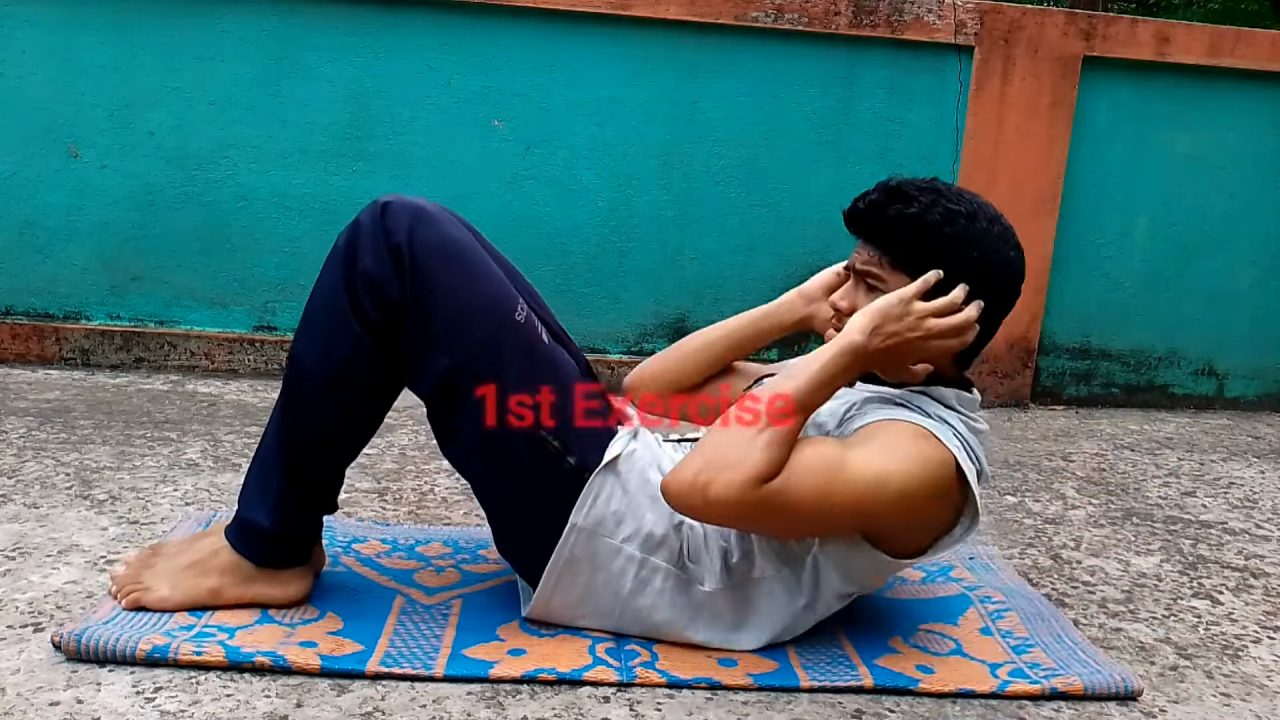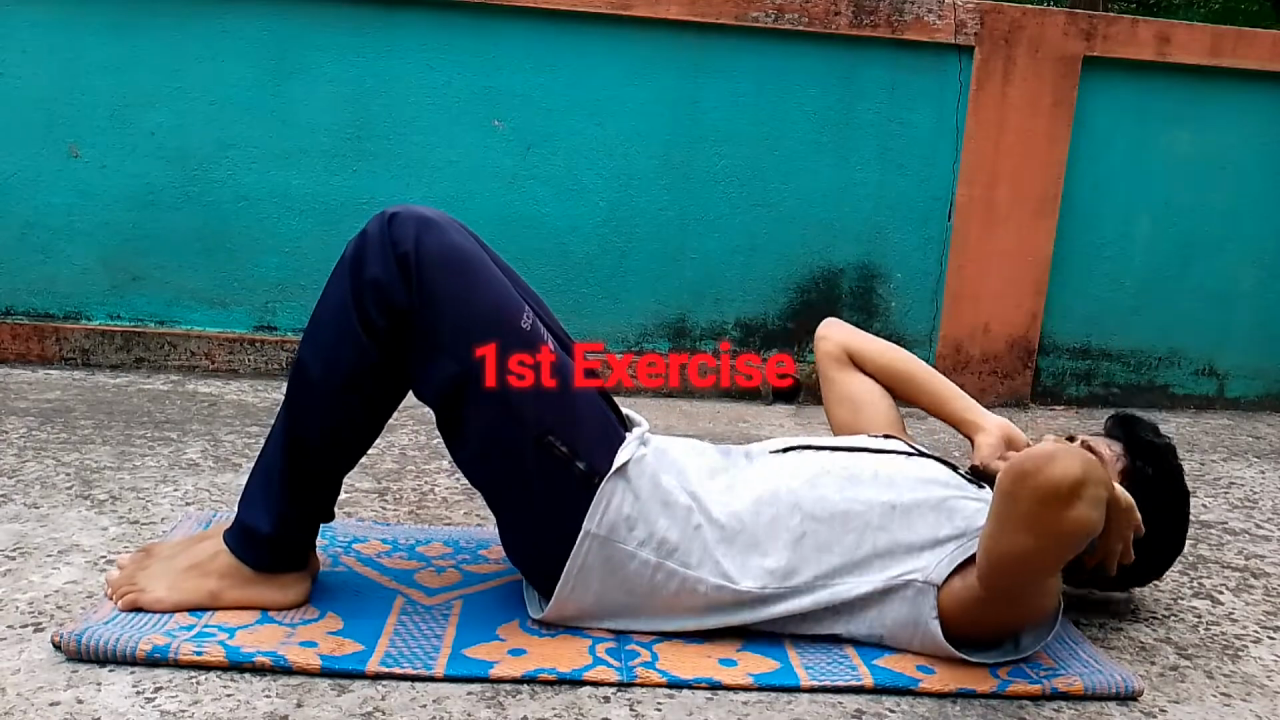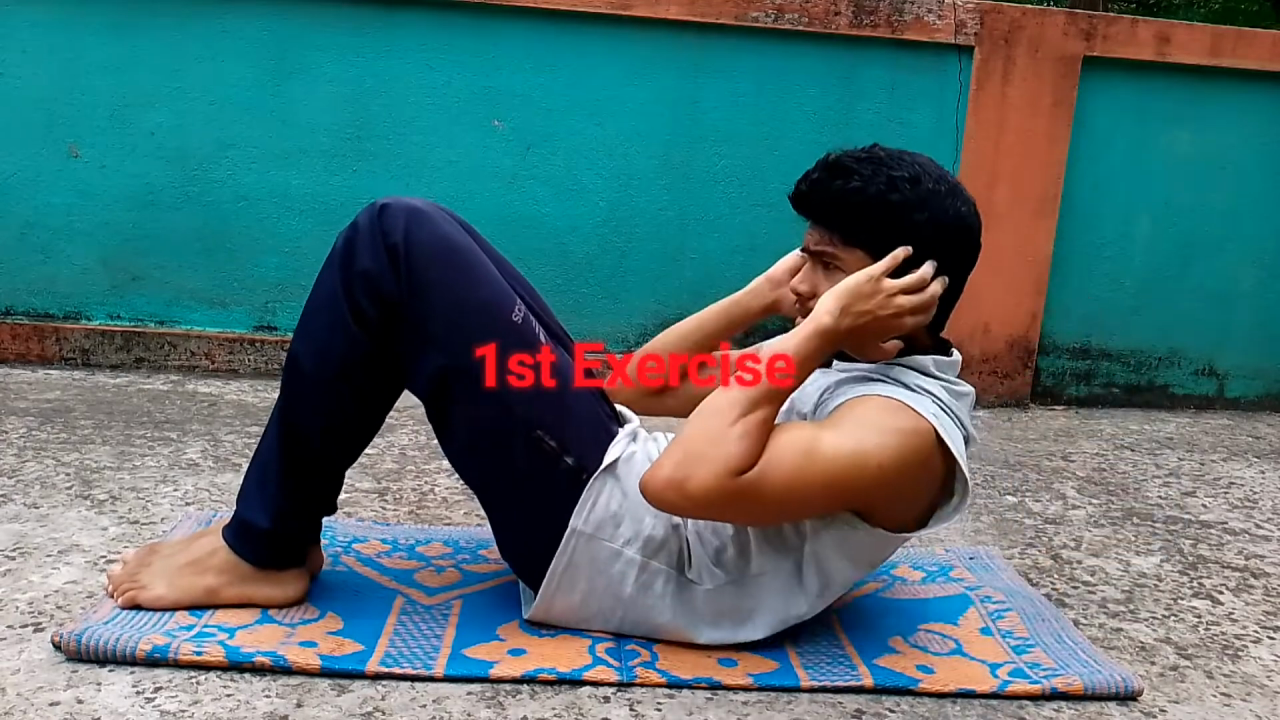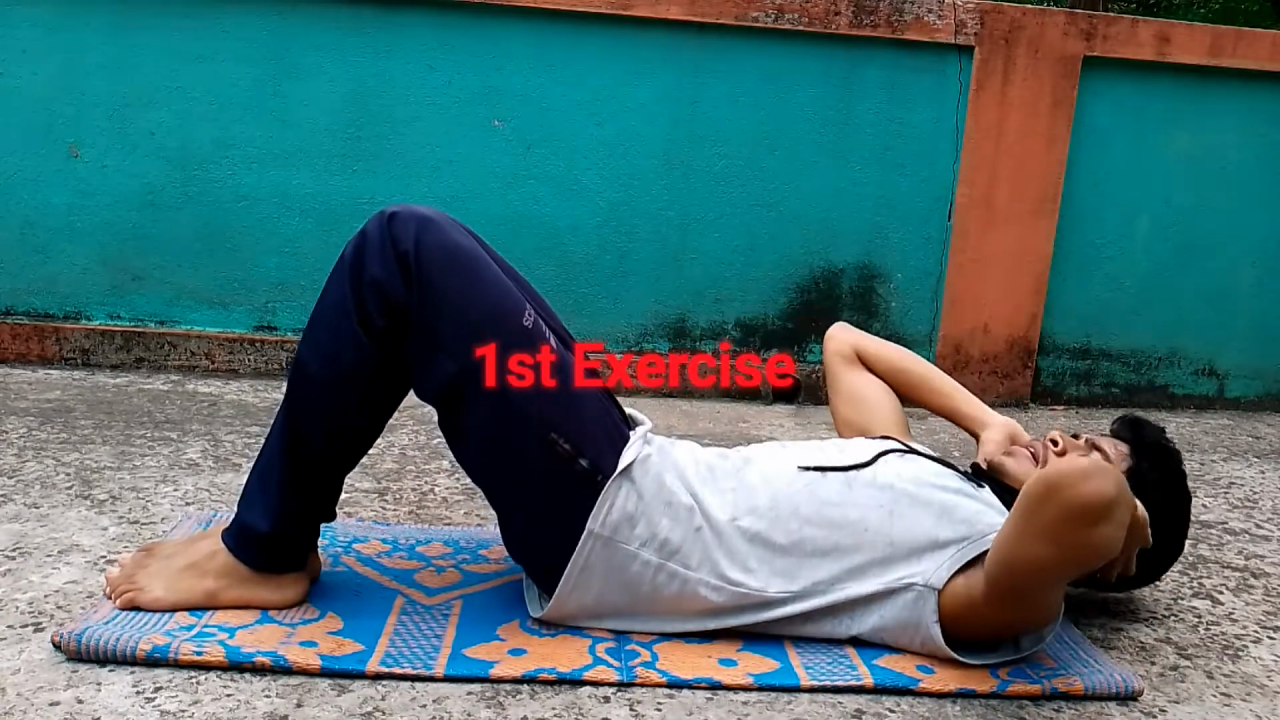
dt=1s
person 1, frame 1
left shoulder: (924, 460)
right shoulder: (870, 387)
left elbow: (705, 484)
right elbow: (652, 384)
left wrist: (846, 347)
right wrist: (798, 312)
left hip: (600, 535)
right hip: (618, 489)
left knee: (399, 239)
right knee: (415, 243)
left ankle: (265, 554)
right ankle: (282, 533)
person 1, frame 2
left shoulder: (1003, 594)
right shoulder: (928, 482)
left elbow: (1048, 479)
right elbow: (836, 340)
left wrist: (1095, 490)
right wrist: (978, 421)
left hip: (609, 530)
right hip: (640, 473)
left knee: (408, 251)
right knee: (413, 251)
left ankle: (264, 556)
right ankle: (273, 532)
person 1, frame 3
left shoulder: (904, 433)
right shoulder: (855, 371)
left elbow: (684, 480)
right elbow: (638, 381)
left wrist: (818, 329)
right wrist: (766, 293)
left hip: (606, 543)
right hip: (610, 480)
left knee: (396, 242)
right knee: (406, 243)
left ankle: (263, 552)
right ankle: (278, 530)
person 1, frame 4
left shoulder: (1006, 592)
right shoulder: (935, 488)
left elbow: (1083, 498)
right elbow: (845, 344)
left wrist: (1106, 495)
right wrist: (986, 421)
left hip: (611, 529)
right hip: (638, 479)
left knee: (408, 250)
right knee: (412, 249)
left ankle: (265, 555)
right ankle: (275, 533)
